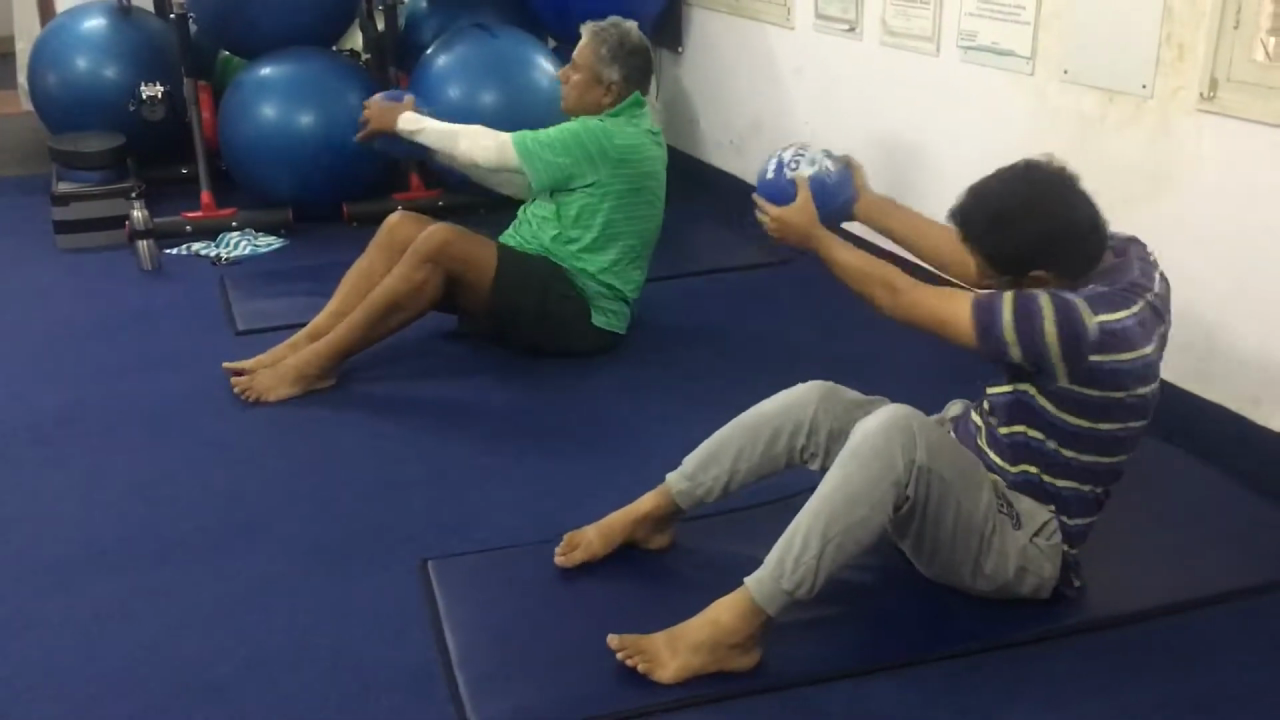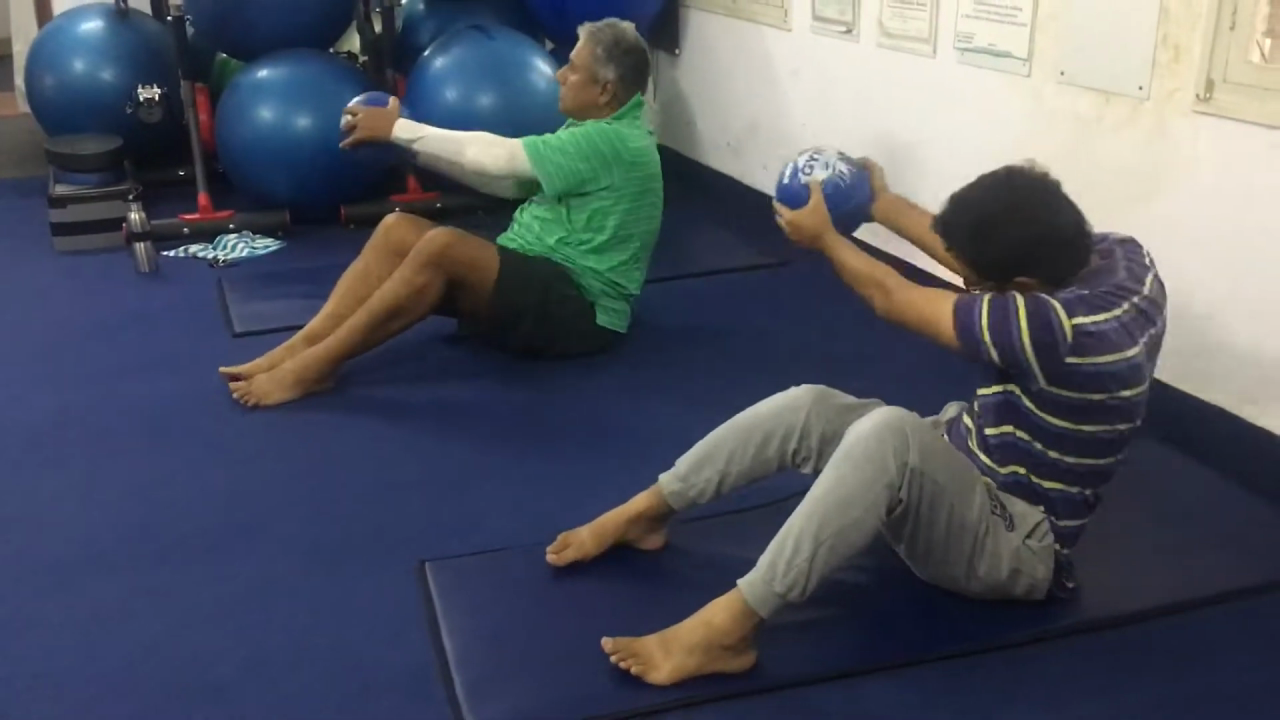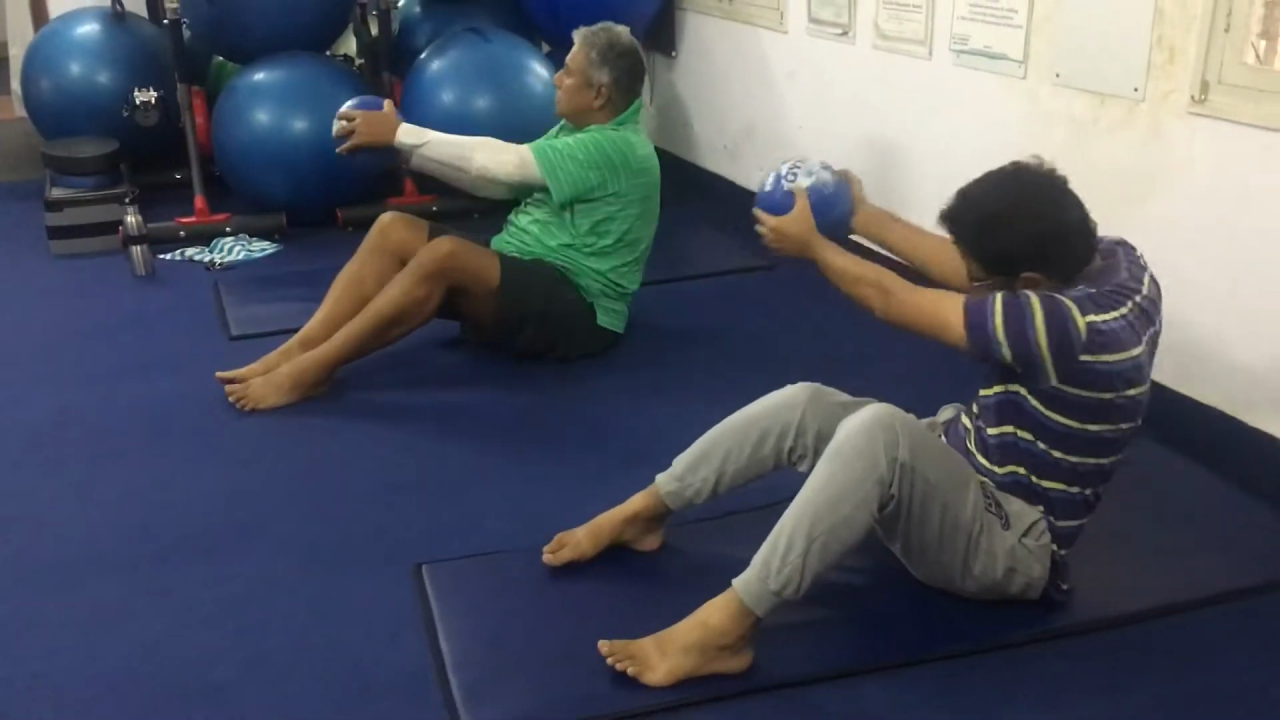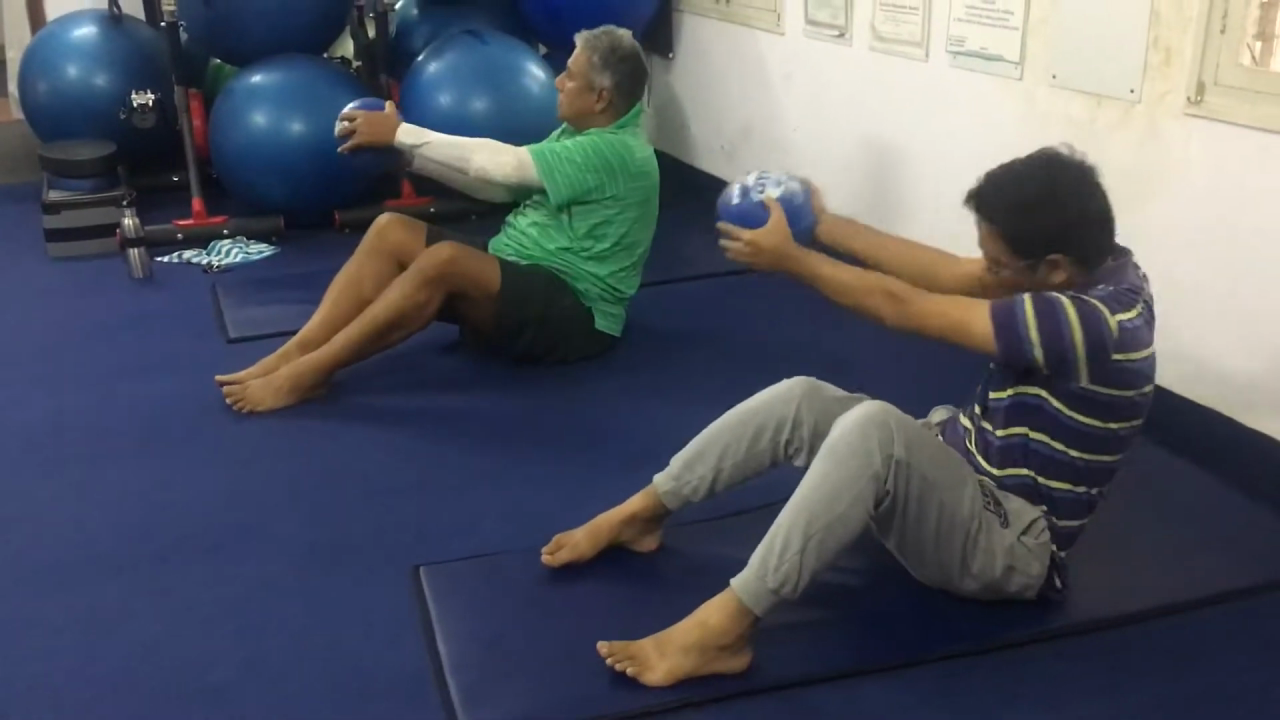
dt=0.1s
person 1, frame 1
left shoulder: (1066, 324)
right shoulder: (1123, 257)
left elbow: (899, 297)
right elbow: (984, 265)
left wrist: (812, 234)
right wrist: (867, 204)
left hip: (1021, 542)
right hip: (975, 465)
left knee: (895, 430)
right knee: (817, 405)
left ankle: (735, 627)
right ankle: (650, 513)
person 1, frame 2
left shoulder: (1048, 326)
right shoulder: (1119, 258)
left elbow: (892, 297)
right elbow: (984, 263)
left wrist: (823, 237)
right wrist: (881, 205)
left hip: (1014, 545)
right hip: (967, 469)
left knee: (888, 432)
right knee: (809, 408)
left ankle: (727, 629)
right ankle: (643, 513)
person 1, frame 3
left shoulder: (1059, 320)
right shoulder: (1110, 261)
left elbow: (894, 300)
right elbow: (967, 273)
left wrist: (810, 239)
right wrist: (863, 216)
left hip: (1012, 542)
left knee: (879, 429)
right knee: (804, 407)
left ankle: (724, 628)
right ankle: (640, 514)
person 1, frame 4
left shoulder: (1080, 324)
right shoulder: (1101, 264)
left elbow: (904, 306)
right elbow: (954, 278)
left wrist: (788, 257)
right wrist: (826, 224)
left hip: (1009, 544)
right hip: (962, 468)
left knee: (873, 427)
right knee: (800, 400)
left ankle: (722, 628)
right ankle: (638, 515)
person 2, frame 1
left shoulder: (601, 139)
right shoulder: (612, 128)
left elbow: (493, 150)
right elbow: (525, 181)
left wrist: (404, 120)
right wrist: (428, 140)
left hip: (578, 310)
right hip: (538, 274)
left knee: (442, 241)
right knee: (402, 229)
left ankle: (316, 363)
right ankle: (306, 343)
person 2, frame 2
left shoulder: (610, 143)
right shoulder: (602, 128)
left elbow: (501, 157)
right elbow: (514, 180)
left wrist: (399, 129)
right wrist: (416, 149)
left hip: (578, 310)
right hip: (536, 274)
left knee: (443, 245)
right knee: (397, 230)
left ankle: (315, 367)
right ankle: (303, 346)
person 2, frame 3
left shoulder: (615, 150)
right shoulder: (582, 131)
left elbow: (503, 163)
right elbow: (504, 183)
left wrist: (401, 133)
right wrist: (407, 153)
left hip: (575, 312)
left knee: (445, 255)
right knee: (392, 231)
left ankle: (312, 370)
right ankle: (298, 350)
person 2, frame 4
left shoulder: (614, 153)
right shoulder: (584, 134)
left elbow: (502, 165)
right elbow: (504, 187)
left wrist: (401, 134)
right wrist: (408, 155)
left hip: (573, 315)
left knee: (444, 261)
right knee: (390, 232)
left ankle: (310, 373)
right ankle: (295, 353)
